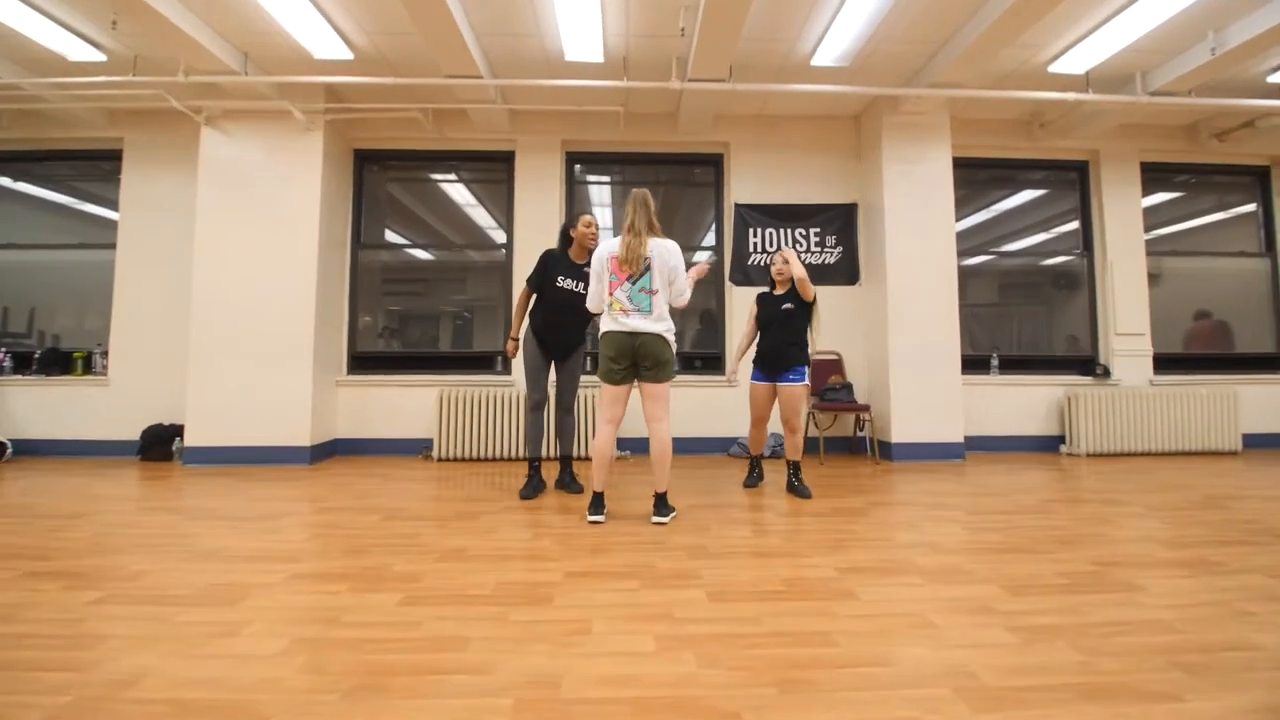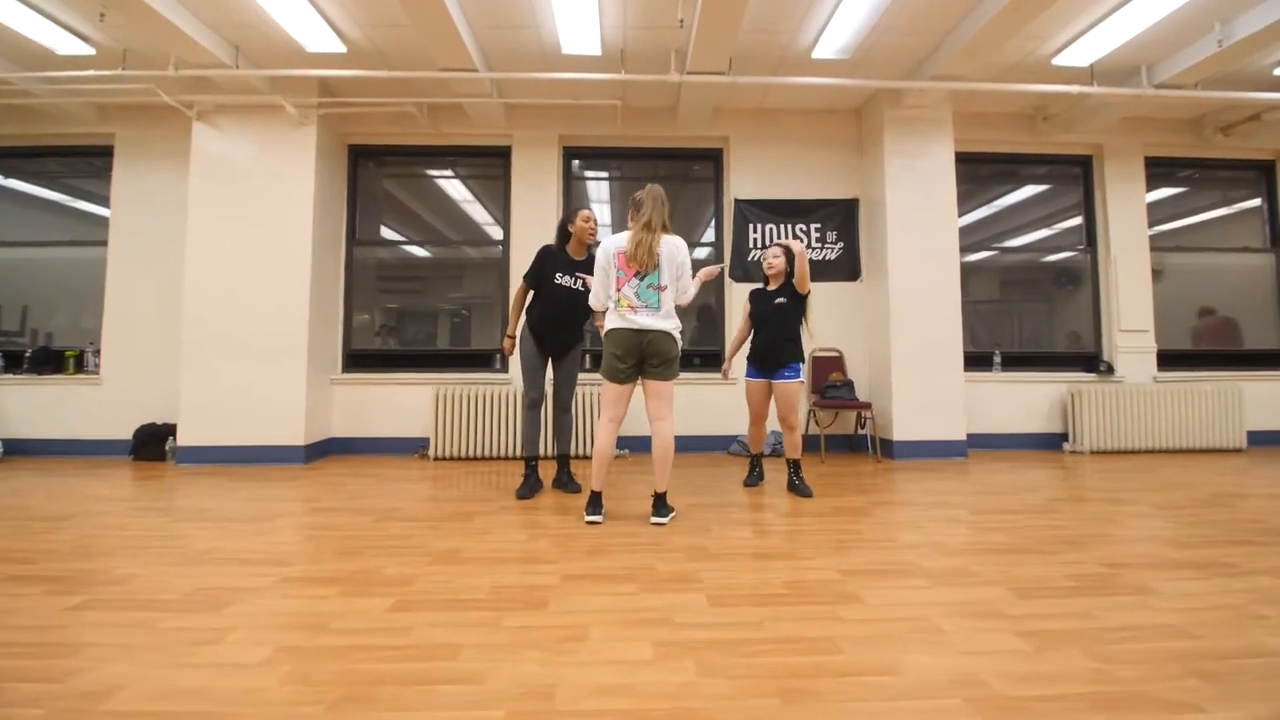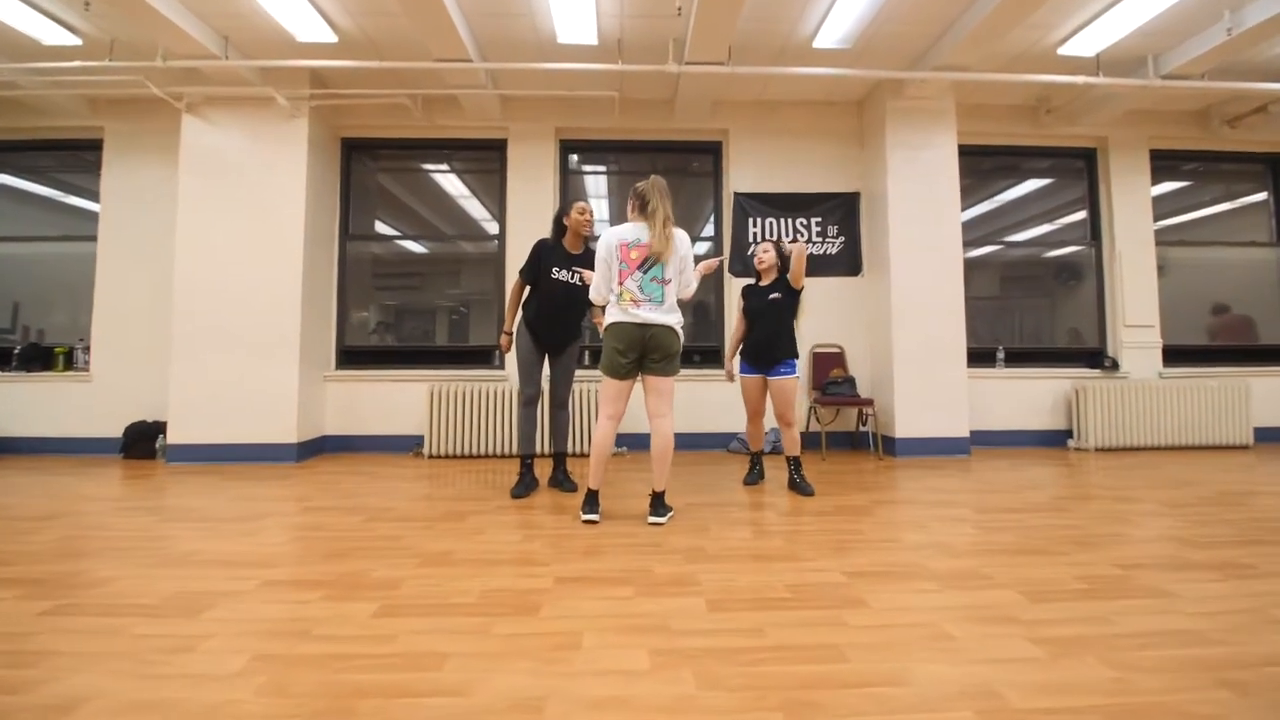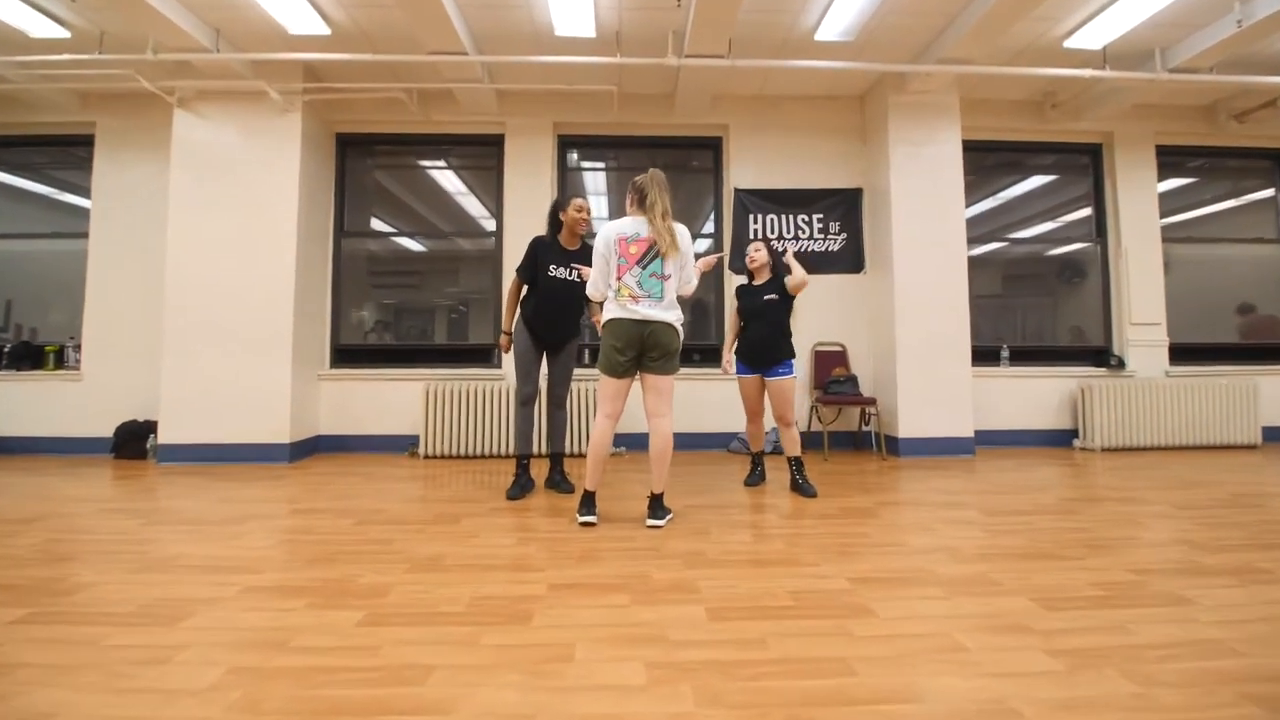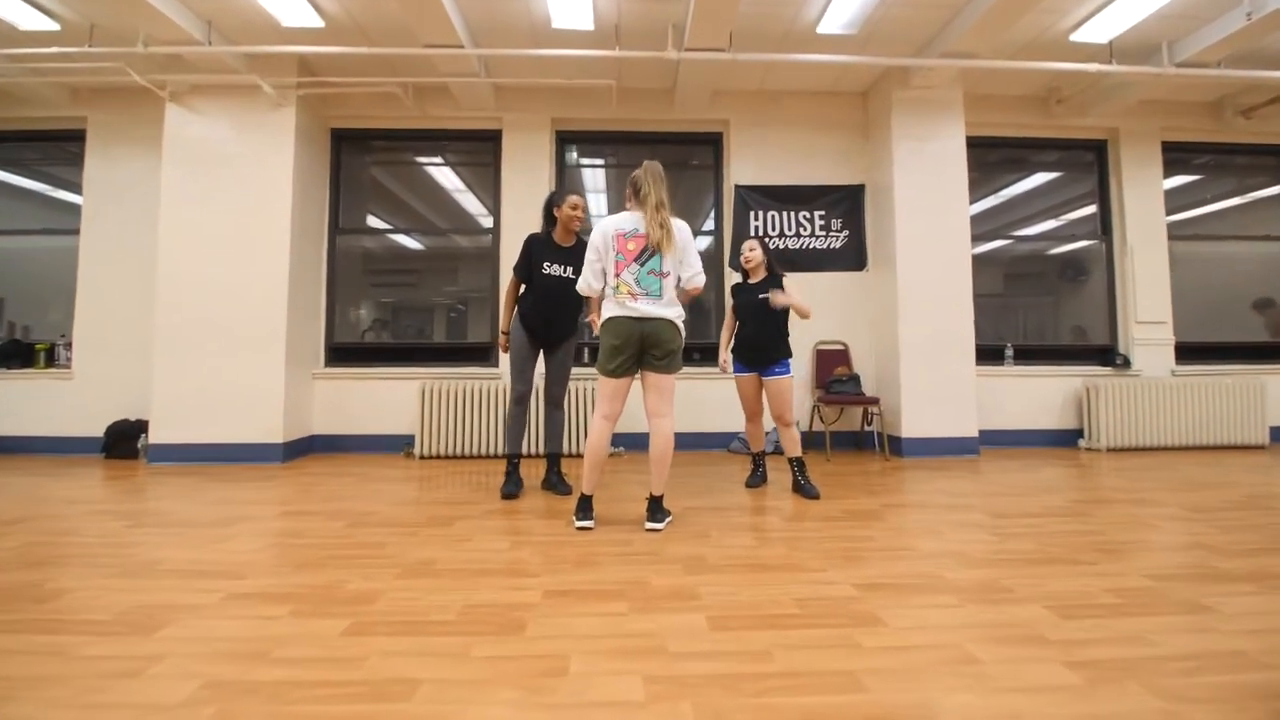
dt=0.2s
person 1, frame 1
left shoulder: (605, 250)
right shoulder: (669, 249)
left elbow: (594, 305)
right elbow: (679, 300)
right wrist: (693, 276)
left hip: (616, 339)
right hip: (655, 339)
left knee: (608, 421)
right knee: (658, 421)
left ankle: (597, 502)
right ankle: (661, 503)
person 1, frame 2
left shoulder: (610, 245)
right shoulder: (675, 246)
left elbow: (598, 303)
right elbow: (683, 298)
left wrist: (596, 287)
right wrist: (701, 277)
left hip: (621, 336)
right hip: (661, 337)
left knee: (610, 419)
right knee: (661, 419)
left ankle: (595, 501)
right ankle: (660, 503)
person 1, frame 3
left shoulder: (611, 237)
right shoulder: (678, 239)
left elbow: (600, 296)
right elbow: (685, 292)
left wrist: (593, 280)
right wrist: (700, 270)
left hip: (622, 330)
right hip: (663, 331)
left knee: (609, 415)
right knee: (660, 416)
left ankle: (591, 500)
right ankle: (658, 502)
person 1, frame 4
left shoulder: (610, 231)
right shoulder: (678, 233)
left elbow: (596, 291)
right elbow: (685, 288)
left wrist: (590, 276)
right wrist: (701, 267)
left hip: (620, 327)
right hip: (662, 328)
left knee: (606, 415)
right knee: (660, 415)
left ankle: (588, 502)
right ankle: (657, 505)
person 1, frame 5
left shoulder: (606, 227)
right shoulder: (678, 228)
left elbow: (590, 286)
right elbow: (694, 281)
left wrist: (598, 309)
right wrist: (677, 296)
left hip: (619, 325)
right hip: (664, 326)
left knee: (605, 416)
right knee: (660, 417)
left ankle: (585, 506)
right ankle: (656, 507)
person 2, frame 1
right shoulder: (551, 259)
right elbow: (526, 294)
right wrist: (514, 336)
left hip: (572, 345)
right hip: (538, 339)
left knee: (566, 405)
right knee: (536, 402)
left ankle: (566, 472)
right ankle: (534, 474)
person 2, frame 2
left shoulder: (595, 266)
right shoulder: (548, 255)
right elbow: (523, 291)
right wrist: (510, 333)
left hip: (570, 343)
right hip: (535, 337)
left knee: (564, 404)
right knee: (533, 400)
left ankle: (563, 471)
right ankle: (531, 473)
person 2, frame 3
left shoulder: (593, 259)
right shoulder: (544, 249)
left elbow: (596, 302)
right elbow: (519, 286)
left wrist: (602, 321)
right wrist: (507, 329)
left hip: (567, 338)
right hip: (532, 332)
left knee: (560, 400)
right knee: (529, 397)
left ankle: (559, 469)
right ankle: (527, 472)
person 2, frame 4
left shoulder: (590, 255)
right shoulder: (540, 246)
left elbow: (594, 299)
right elbow: (517, 285)
left wrist: (600, 319)
right wrist: (506, 329)
left hip: (566, 337)
right hip: (529, 330)
left knee: (558, 400)
right knee: (526, 396)
left ankle: (556, 470)
right ankle: (522, 473)
person 2, frame 5
left shoulder: (586, 252)
right shoulder: (535, 244)
right elbow: (514, 285)
right wrist: (504, 328)
left hip: (563, 335)
right hip: (526, 328)
left knee: (555, 399)
right knee: (520, 395)
left ankle: (553, 471)
right ankle: (513, 471)
person 3, frame 1
left shoulder: (802, 295)
right shoulder: (762, 299)
left elbow: (802, 275)
right elbow: (750, 333)
left wrist: (790, 252)
right wrist: (735, 362)
left hip: (793, 367)
right hip: (763, 367)
left knee: (792, 424)
right knee: (757, 422)
left ankle: (794, 477)
right ankle: (755, 468)
person 3, frame 2
left shoulder: (796, 289)
right shoulder: (755, 295)
left elbow: (801, 252)
right elbow: (744, 331)
left wrist: (789, 245)
right wrist: (728, 359)
left hip: (787, 364)
right hip: (757, 364)
left knee: (789, 422)
right knee: (756, 419)
left ankle: (795, 475)
right ankle: (755, 467)
person 3, frame 3
left shoulder: (788, 284)
right shoulder: (747, 291)
left elbow: (801, 250)
right elbow: (740, 328)
left wrist: (788, 248)
right wrist: (729, 359)
left hip: (782, 360)
right hip: (751, 361)
left knee: (786, 418)
right knee: (754, 416)
left ankle: (795, 473)
right ankle: (755, 465)
person 3, frame 4
left shoulder: (782, 283)
right shoulder: (741, 291)
left elbow: (802, 280)
right elbow: (734, 326)
left wrist: (789, 259)
right wrist: (726, 352)
left hip: (779, 360)
right hip: (747, 361)
left knee: (785, 418)
right knee: (753, 416)
left ankle: (797, 474)
right ankle: (757, 466)
person 3, frame 5
left shoulder: (779, 282)
right shoulder: (737, 290)
left elbow: (806, 312)
right elbow: (729, 325)
left wrist: (788, 301)
right wrist: (723, 352)
left hip: (776, 359)
right hip: (743, 360)
left knee: (784, 418)
right knee: (752, 415)
left ankle: (800, 475)
right ankle: (758, 467)
